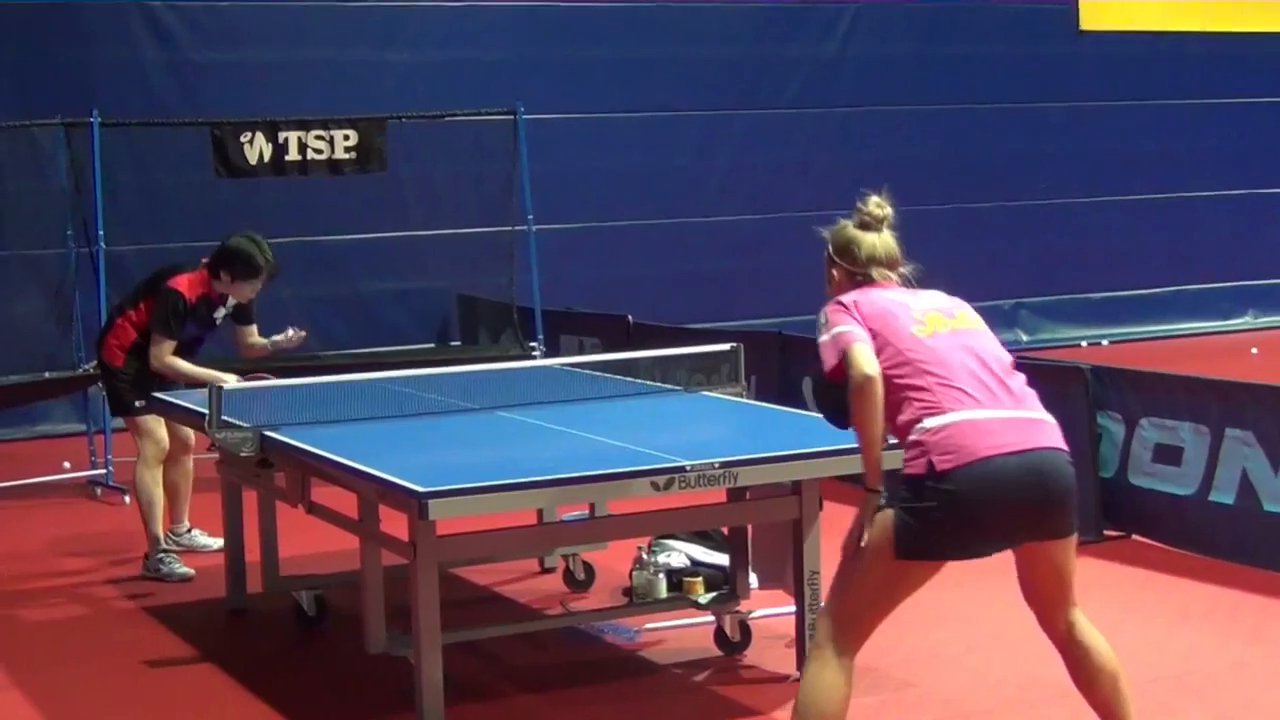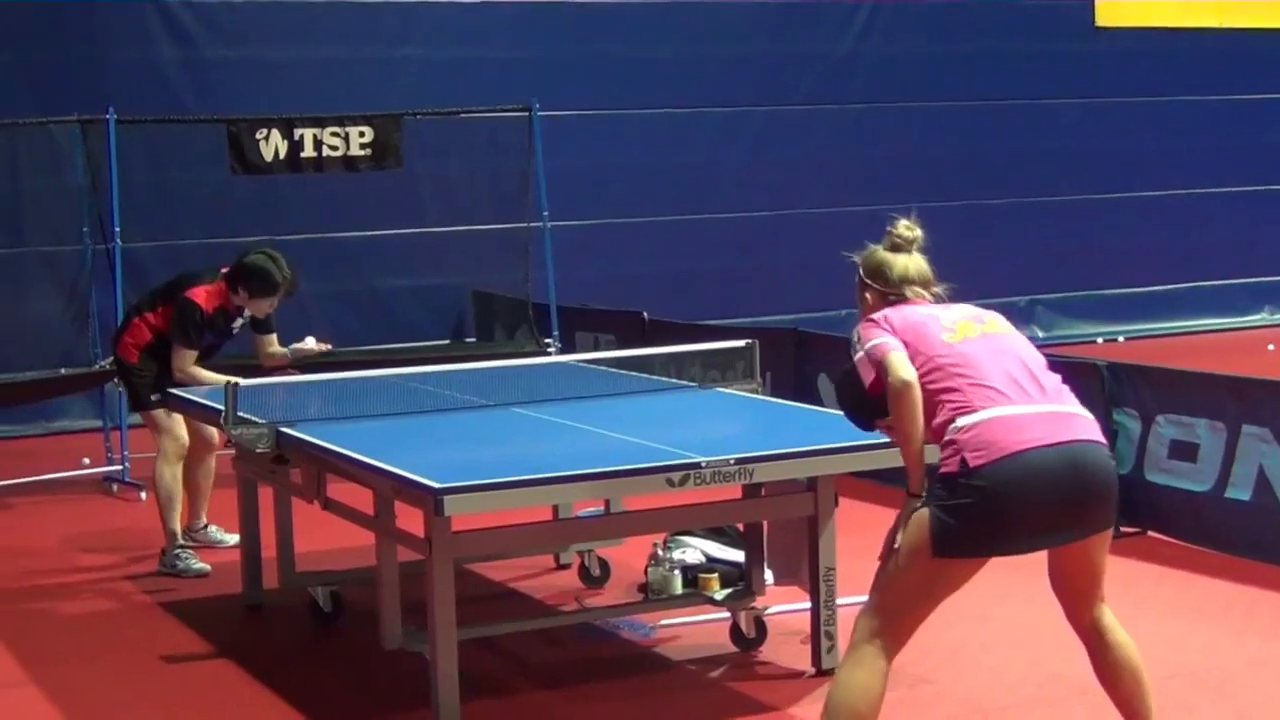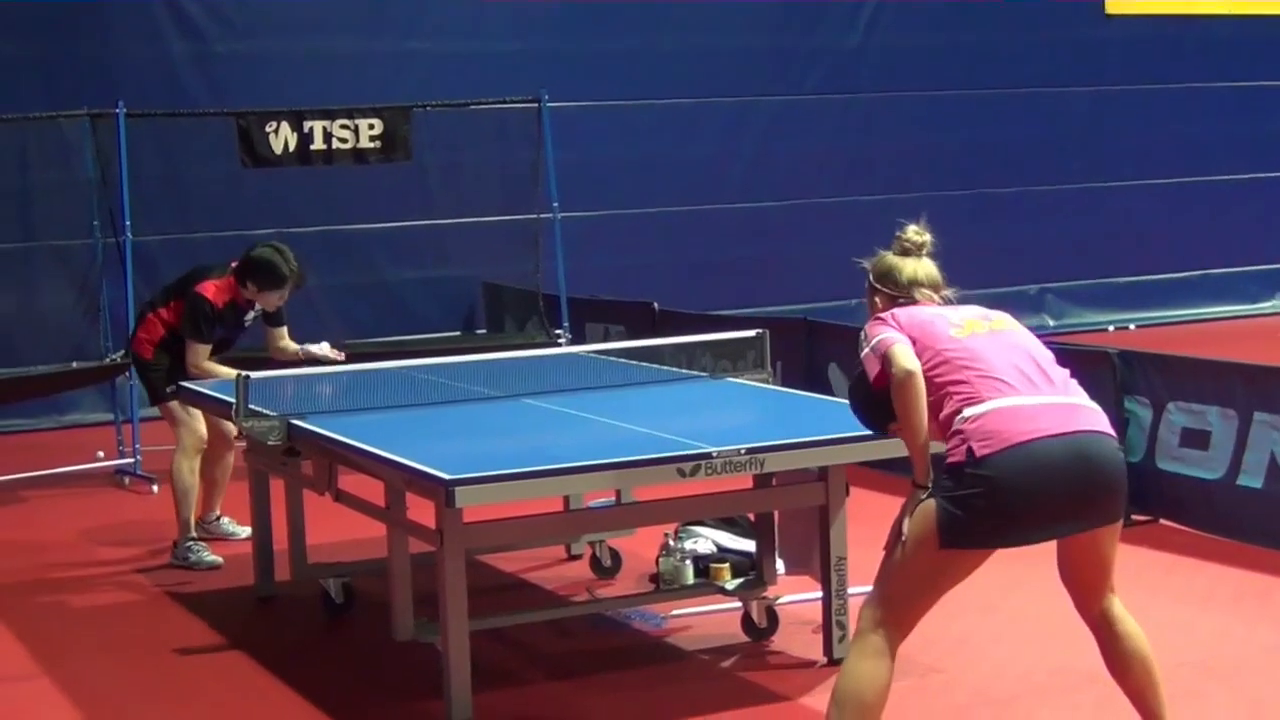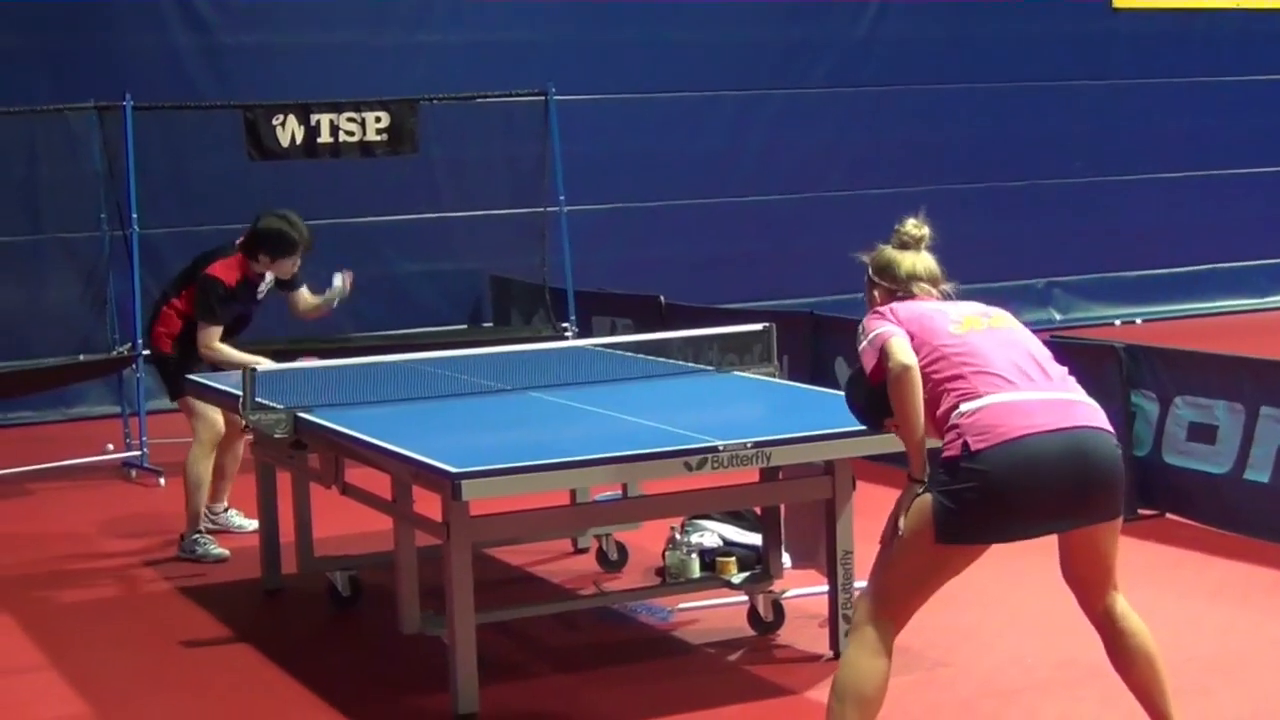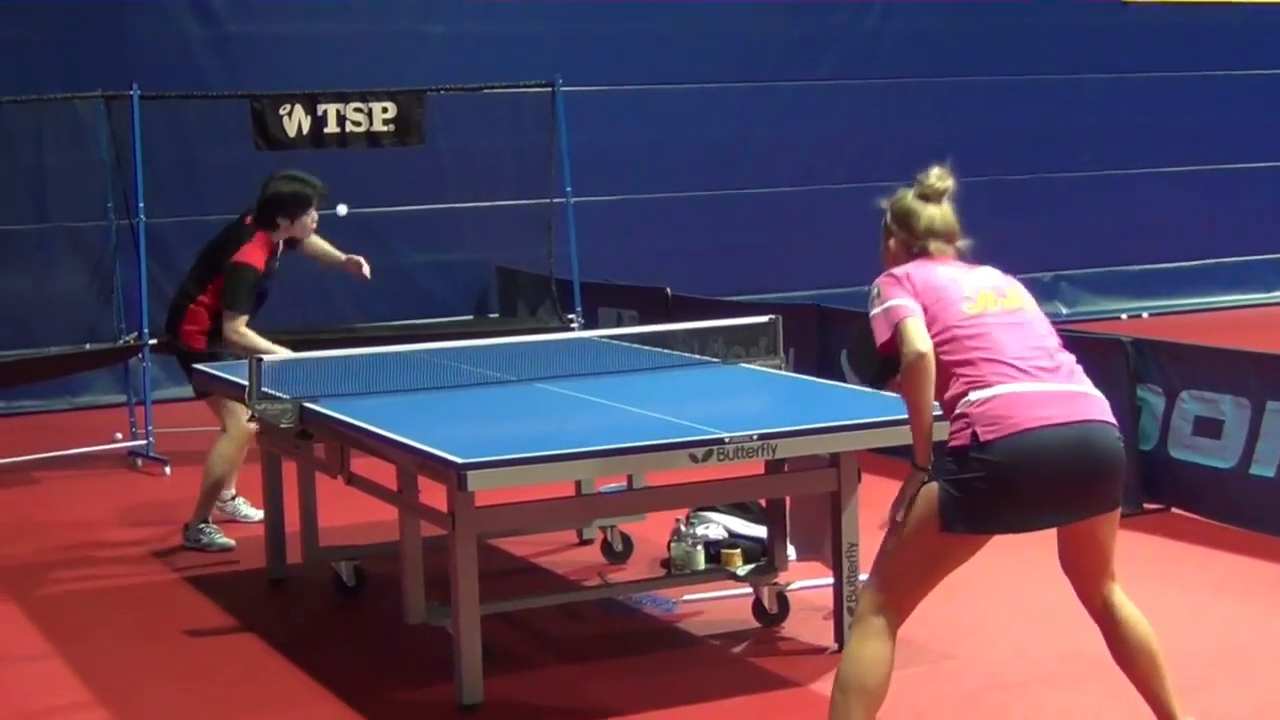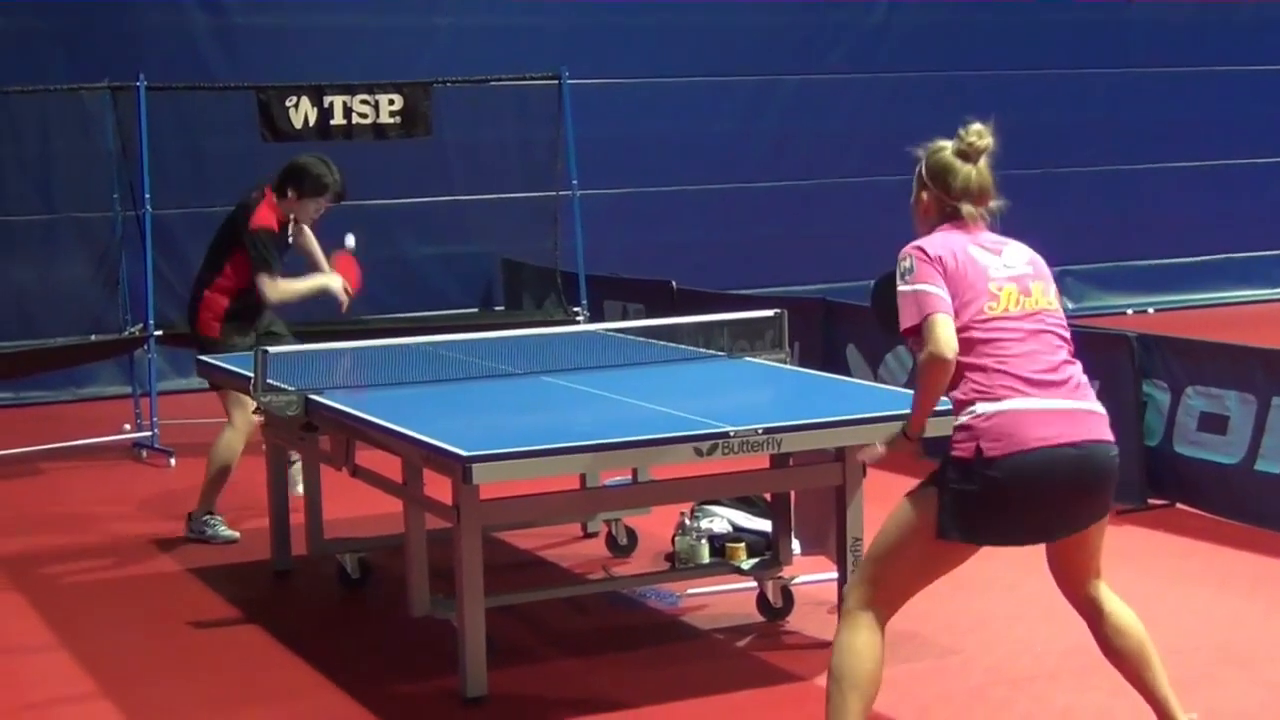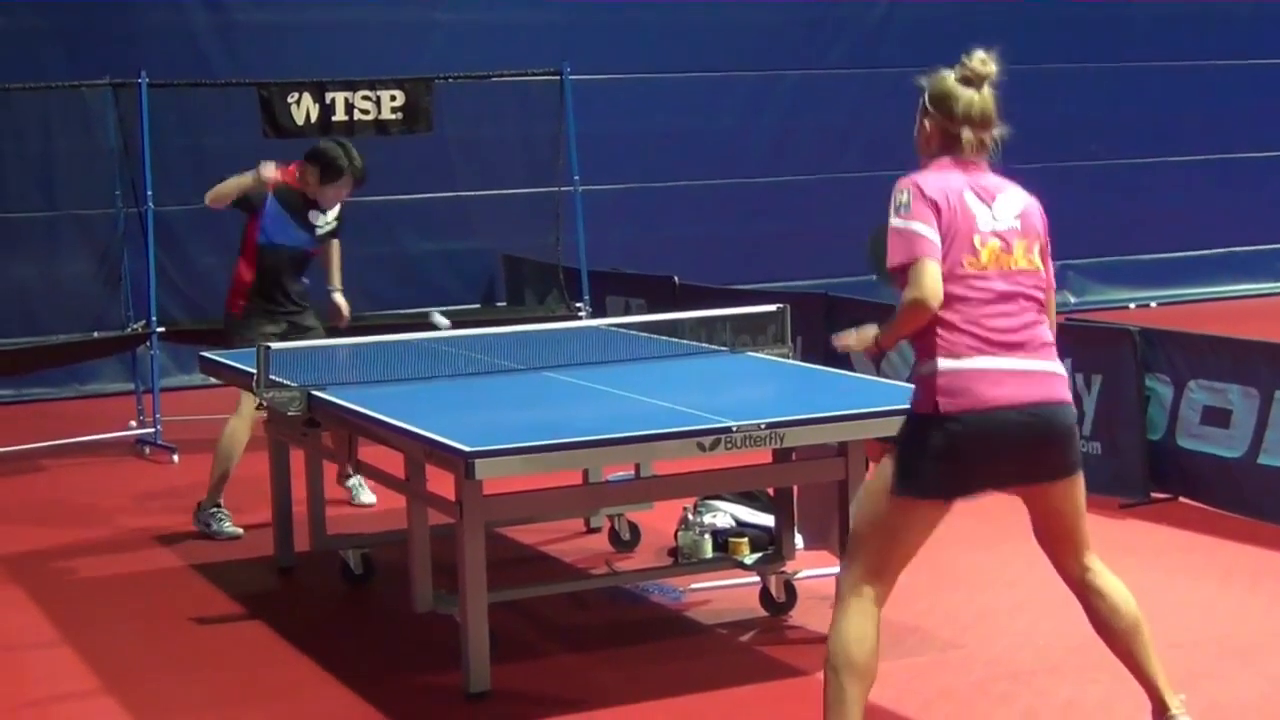
dt=0.2s
person 1, frame 1
left shoulder: (845, 308)
right shoulder: (949, 301)
left elbow: (865, 376)
left wrist: (874, 486)
left hip: (957, 469)
right hip: (1046, 456)
left knee: (837, 635)
right knee: (1063, 616)
person 1, frame 2
left shoulder: (877, 325)
right shoulder: (982, 315)
left elbow: (903, 381)
left wrist: (916, 489)
left hip: (995, 467)
right hip: (1086, 453)
left knee: (875, 634)
right knee: (1090, 612)
person 1, frame 3
left shoulder: (885, 324)
right shoulder: (993, 315)
left elbow: (907, 372)
left wrist: (922, 482)
left hip: (1004, 460)
right hip: (1096, 445)
left knee: (880, 624)
right knee: (1100, 603)
person 1, frame 4
left shoulder: (883, 318)
right shoulder: (992, 313)
left elbow: (903, 365)
left wrist: (917, 476)
left hip: (1000, 456)
right hip: (1093, 441)
left knee: (875, 618)
right knee: (1103, 599)
person 1, frame 5
left shoulder: (897, 281)
right shoulder: (1001, 279)
left elbow: (918, 352)
left wrist: (922, 462)
left hip: (1006, 443)
right hip: (1095, 431)
left knee: (878, 607)
right knee: (1101, 591)
person 1, frame 6
left shoulder: (925, 252)
right shoulder: (1028, 256)
left elbow: (942, 354)
left wrist: (910, 435)
left hip: (1004, 453)
right hip: (1091, 442)
left knee: (865, 602)
right knee: (1087, 590)
person 1, frame 7
left shoulder: (921, 188)
right shoulder: (1026, 202)
left elbow: (925, 298)
left wrist: (877, 338)
left hip: (960, 412)
right hip: (1048, 402)
left knee: (861, 584)
right knee: (1079, 564)
person 2, frame 1
left shoulder: (237, 291)
right shoulder: (179, 291)
left elbow: (248, 344)
right elbow: (159, 358)
left wrist: (275, 343)
right wrist: (216, 378)
left hip: (162, 360)
right hip: (127, 356)
left knee: (184, 442)
right knee: (155, 445)
left ankle: (179, 530)
right ankle: (156, 553)
person 2, frame 2
left shoulder: (255, 299)
right shoulder: (198, 301)
left elbow: (268, 353)
right elbow: (182, 370)
left wrist: (294, 351)
left hip: (180, 360)
right hip: (142, 354)
left knee: (207, 440)
right knee: (175, 442)
left ankle: (197, 527)
right ankle: (173, 550)
person 2, frame 3
left shoulder: (266, 292)
right shoulder: (208, 295)
left elbow: (279, 346)
right elbow: (197, 366)
left wrist: (307, 351)
left hip: (196, 353)
right hip: (158, 350)
left knee: (225, 434)
right knee: (194, 436)
left ankle: (210, 519)
right ankle: (185, 542)
person 2, frame 4
left shoulder: (276, 265)
right shoulder: (219, 276)
left elbow: (304, 307)
right elbow: (208, 347)
left wrist: (330, 298)
right wrist: (259, 363)
left hip: (213, 342)
right hip: (177, 343)
left knee: (237, 424)
right knee: (210, 428)
left ankle: (217, 510)
right ankle: (193, 535)
person 2, frame 5
left shoulder: (275, 230)
right shoulder: (247, 260)
left elbow: (307, 241)
right elbow: (233, 331)
left wrist: (345, 260)
right wrist: (279, 354)
left hip: (224, 327)
right hip: (198, 333)
left knee: (248, 411)
right knee: (239, 425)
left ankle: (225, 497)
right ankle: (198, 525)
person 2, frame 6
left shoulder: (282, 207)
right shoulder: (262, 225)
left elbow: (301, 228)
right elbow: (272, 292)
left wrist: (325, 271)
right wrist: (322, 282)
left hip: (249, 312)
right hip: (220, 321)
right knee: (244, 417)
left ankle: (288, 457)
right ankle: (201, 516)
person 2, frame 7
left shoulder: (330, 203)
right shoulder: (274, 186)
right elbow: (213, 199)
left wrist: (335, 290)
right wrist: (255, 177)
left hip: (294, 307)
right hip: (253, 310)
right knee: (251, 406)
left ankle: (346, 474)
right ankle: (210, 507)
